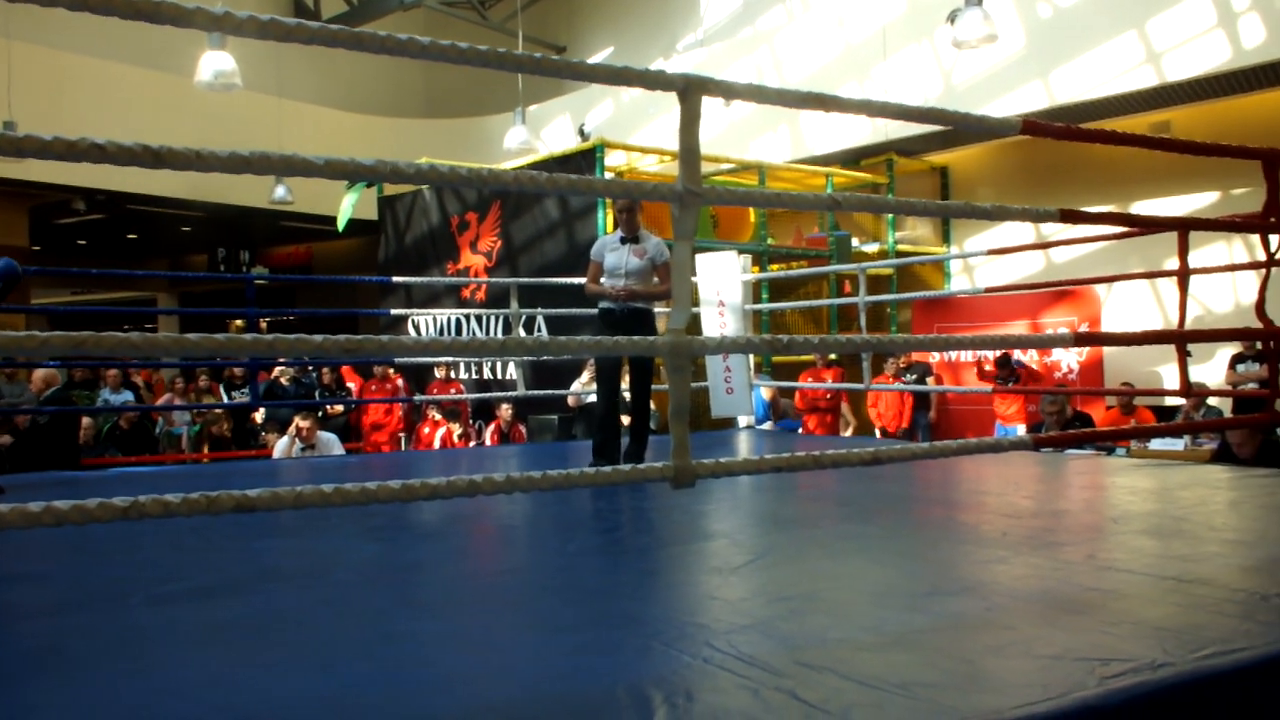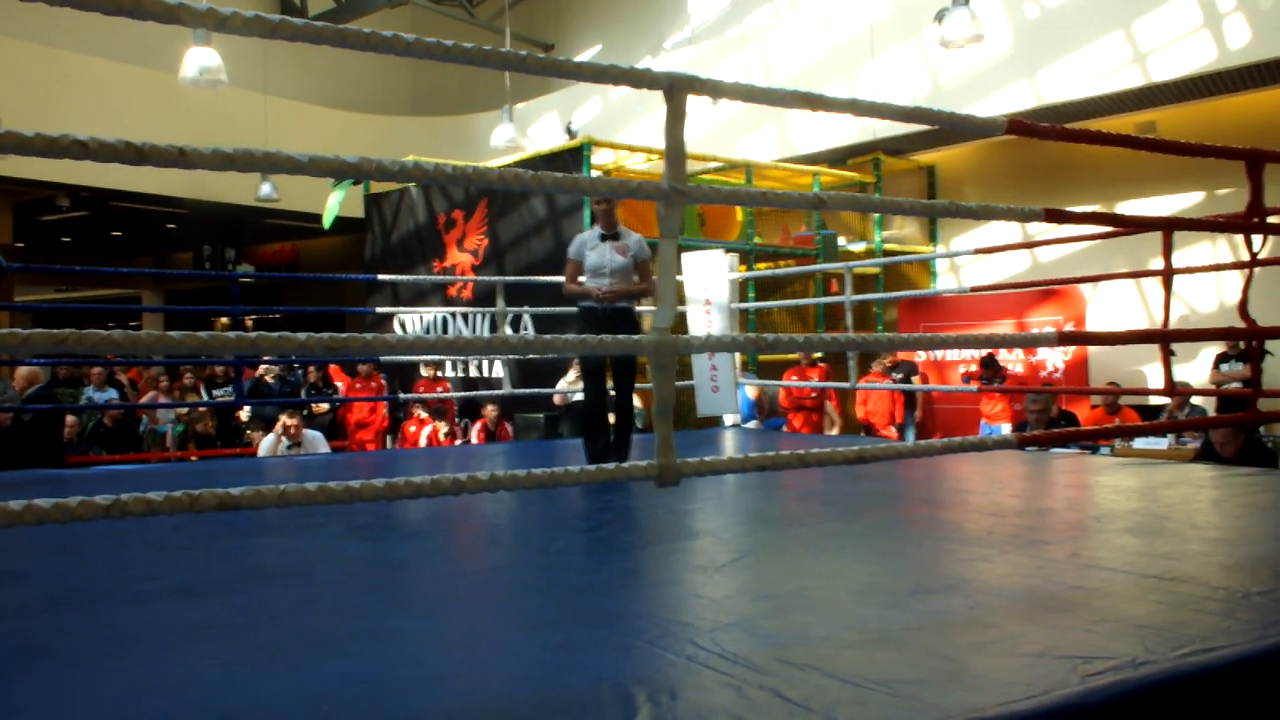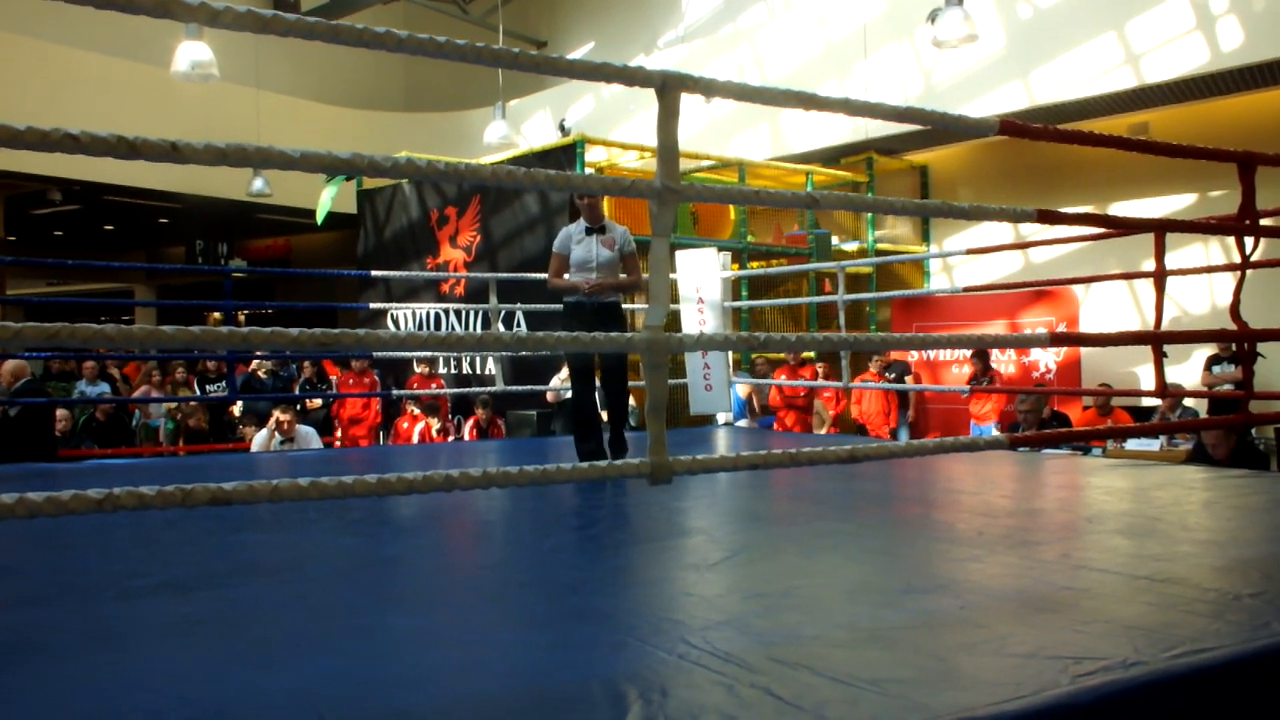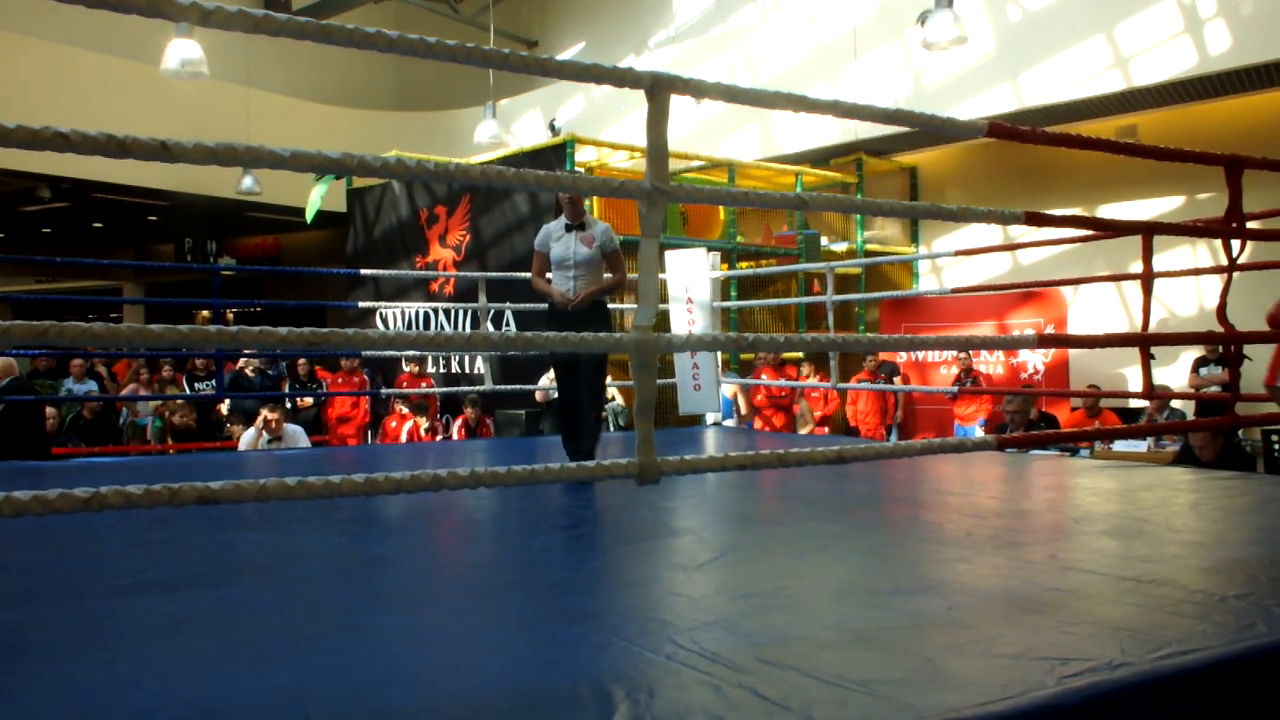
dt=0.3s
person 1, frame 1
left shoulder: (654, 245)
right shoulder: (603, 243)
left elbow: (667, 289)
right elbow: (589, 286)
left wrist: (637, 293)
right wrist: (607, 291)
left hip: (640, 320)
right hip: (608, 320)
left knee: (640, 391)
right knee: (607, 390)
left ankle: (634, 457)
right ankle: (604, 458)
person 1, frame 2
left shoulder: (635, 241)
right shoulder: (582, 241)
left elbow: (648, 286)
right elbow: (568, 286)
left wrist: (623, 292)
right wrist: (591, 291)
left hip: (623, 319)
right hip: (591, 319)
left knee: (624, 389)
right knee: (594, 390)
left ankle: (618, 455)
right ankle: (600, 458)
person 1, frame 3
left shoulder: (621, 234)
right shoulder: (567, 235)
left elbow: (636, 280)
right elbow: (553, 280)
left wrist: (609, 284)
right wrist: (578, 285)
left hip: (610, 313)
right hip: (576, 314)
left knee: (616, 382)
right knee: (582, 386)
left ankle: (618, 448)
right ankle: (591, 456)
person 1, frame 4
left shoulder: (602, 231)
right shoulder: (548, 232)
left elbow: (620, 277)
right elbow: (536, 277)
left wrist: (592, 292)
right wrist: (552, 292)
left hip: (594, 313)
right hip: (559, 315)
left knee: (591, 383)
right knee: (567, 387)
left ankle: (585, 457)
right ankle: (579, 457)
